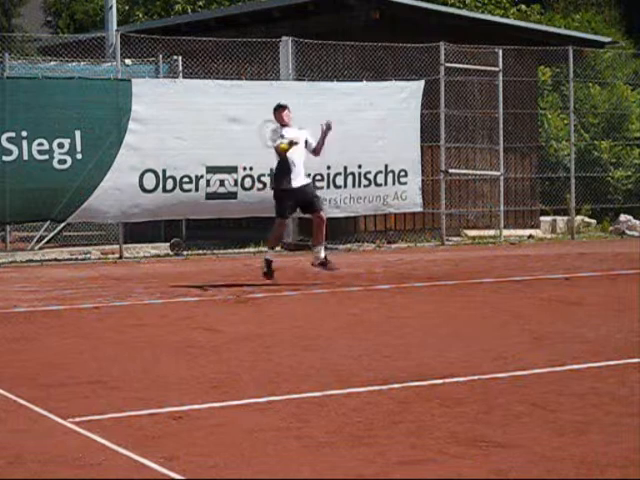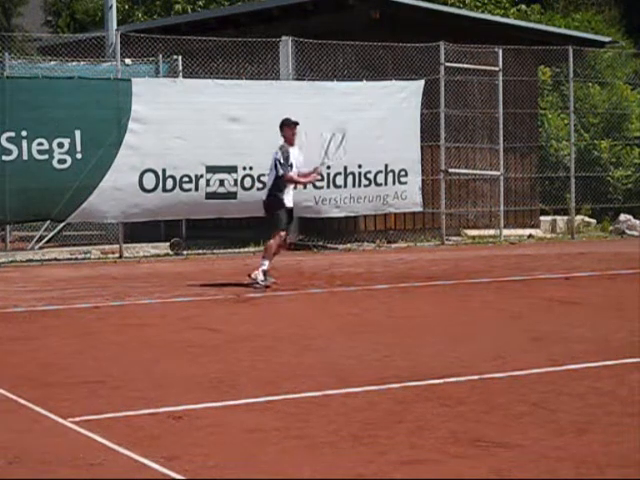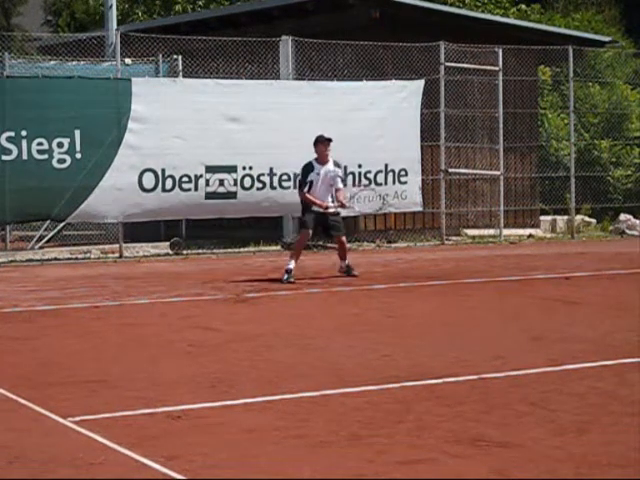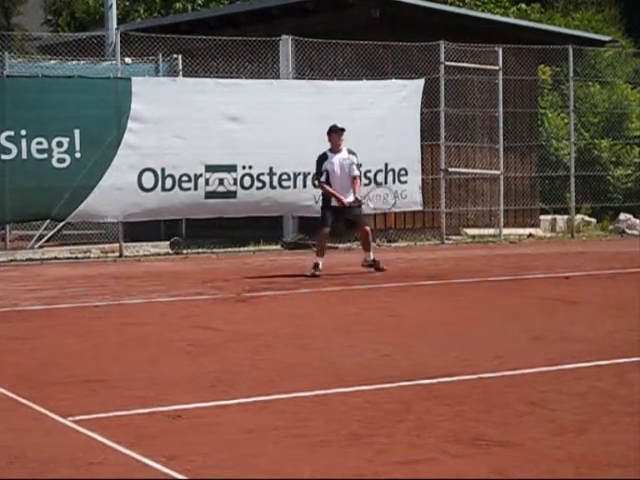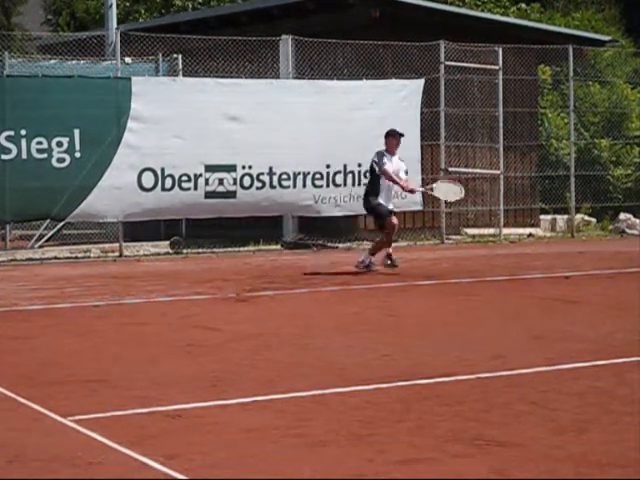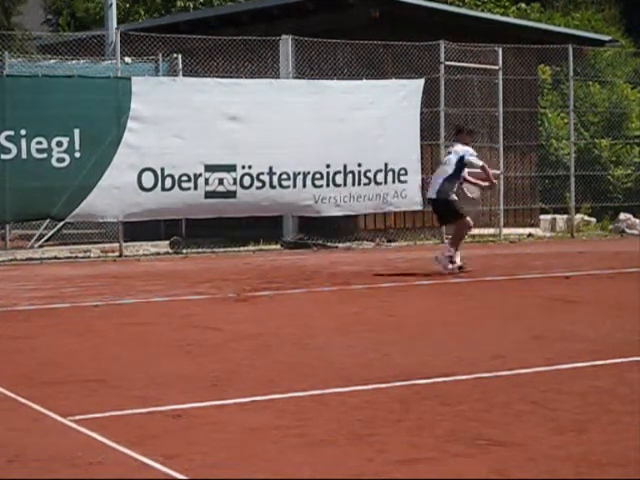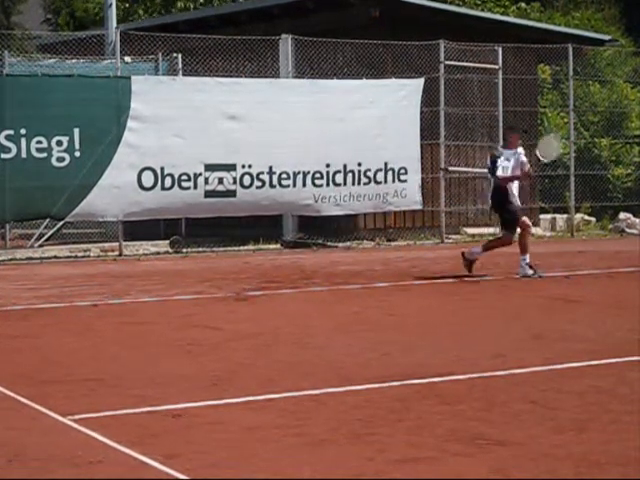
dt=0.5s
person 1, frame 1
left shoulder: (301, 132)
right shoulder: (277, 132)
left elbow: (316, 152)
right elbow: (280, 149)
left wrist: (324, 133)
right wrist: (289, 142)
left hip: (304, 183)
right hip: (285, 186)
left knee: (320, 217)
right knee: (281, 223)
left ankle: (319, 257)
right ankle: (269, 259)
person 1, frame 2
left shoulder: (297, 151)
right shoulder: (282, 152)
left elbow: (298, 175)
right elbow: (288, 177)
left wrist: (310, 174)
right wrist: (309, 179)
left hip: (286, 202)
right hip: (275, 200)
left knee: (283, 241)
right knee: (279, 235)
left ankle: (262, 270)
right ankle: (259, 273)
person 1, frame 3
left shoulder: (336, 166)
right shoulder: (308, 168)
left elbow: (339, 188)
right elbow: (303, 194)
left wrist: (340, 200)
right wrist: (319, 204)
left hip: (330, 210)
right hip: (310, 208)
left knee: (341, 239)
right knee: (305, 234)
left ankle: (344, 266)
right ankle: (289, 270)
person 1, frame 4
left shoulder: (351, 155)
right shoulder: (323, 159)
left elbow: (355, 177)
right elbow: (322, 184)
left wrist: (357, 194)
right wrist: (338, 197)
left hip: (351, 201)
right hip: (331, 202)
left knee: (365, 229)
right knee: (325, 230)
left ankle: (369, 259)
right ankle: (317, 264)
person 1, frame 5
left shoulder: (400, 162)
right shoulder: (379, 156)
left elbow: (402, 180)
right elbow: (386, 173)
left wrist: (409, 188)
right wrist: (400, 184)
left hip: (386, 203)
right hip: (373, 200)
left knee: (388, 237)
right knee: (392, 222)
left ankle: (365, 261)
right ankle: (388, 255)
person 1, frame 6
left shoulder: (454, 151)
right shoulder: (466, 151)
right elbow: (483, 167)
left wrist: (481, 184)
right wrist: (491, 181)
left hip: (435, 195)
right hip: (442, 195)
left knee: (460, 225)
right knee: (466, 224)
left ankle: (454, 260)
right ankle: (446, 256)
person 1, frame 7
left shoulder: (519, 152)
right shoulder: (498, 157)
left elbow: (526, 169)
right elbow: (499, 181)
left wrist: (526, 171)
right wrist: (518, 176)
left hip: (512, 200)
right hip: (502, 200)
left knee: (507, 239)
right knee: (526, 225)
left ankle: (471, 253)
right ankle: (524, 266)
